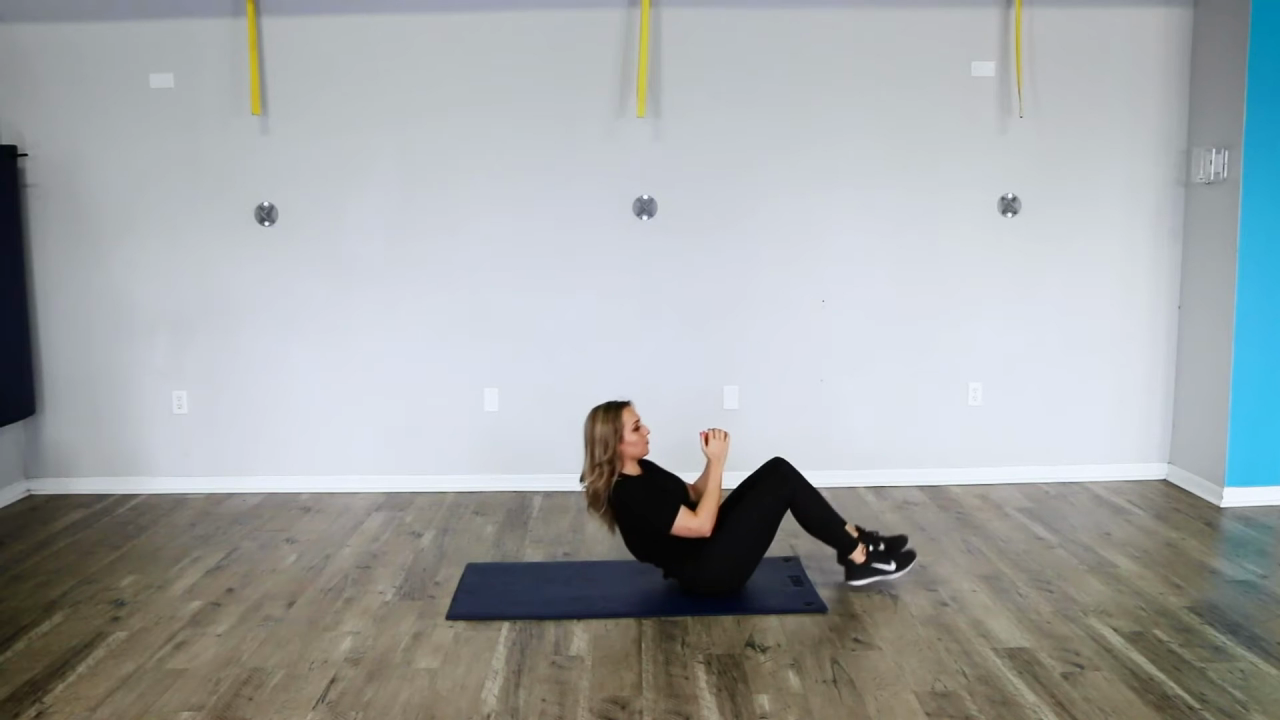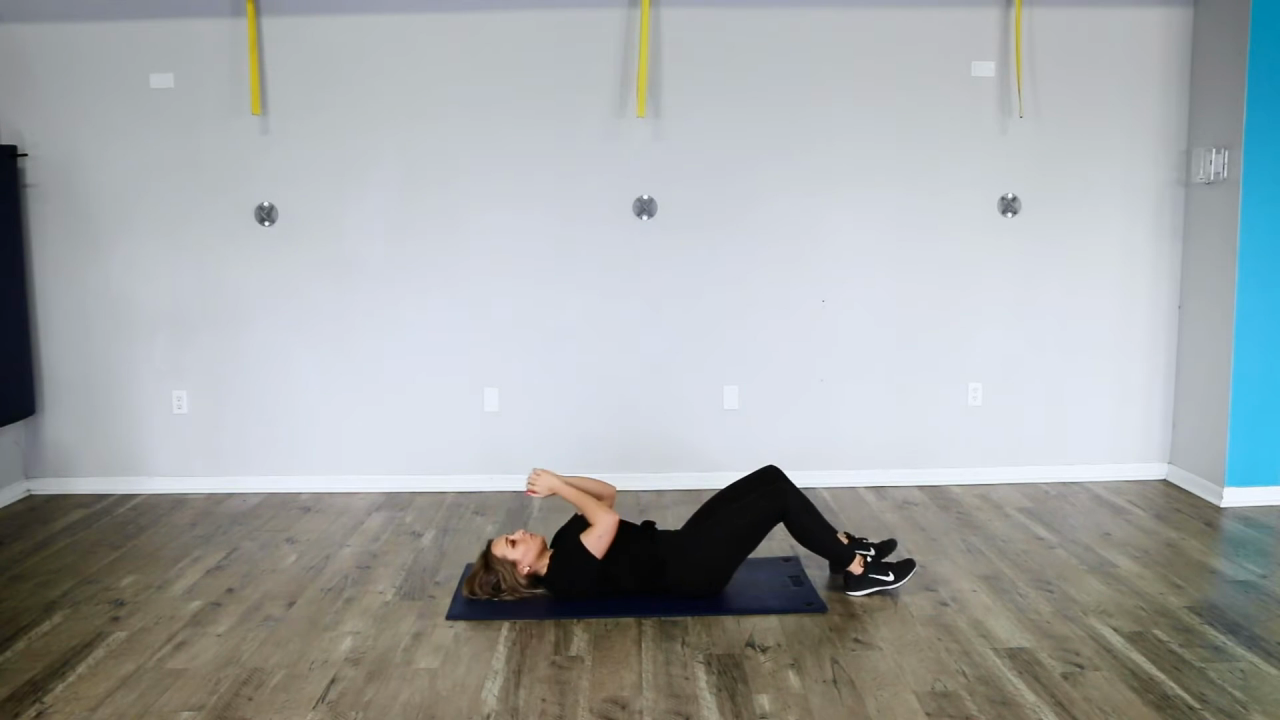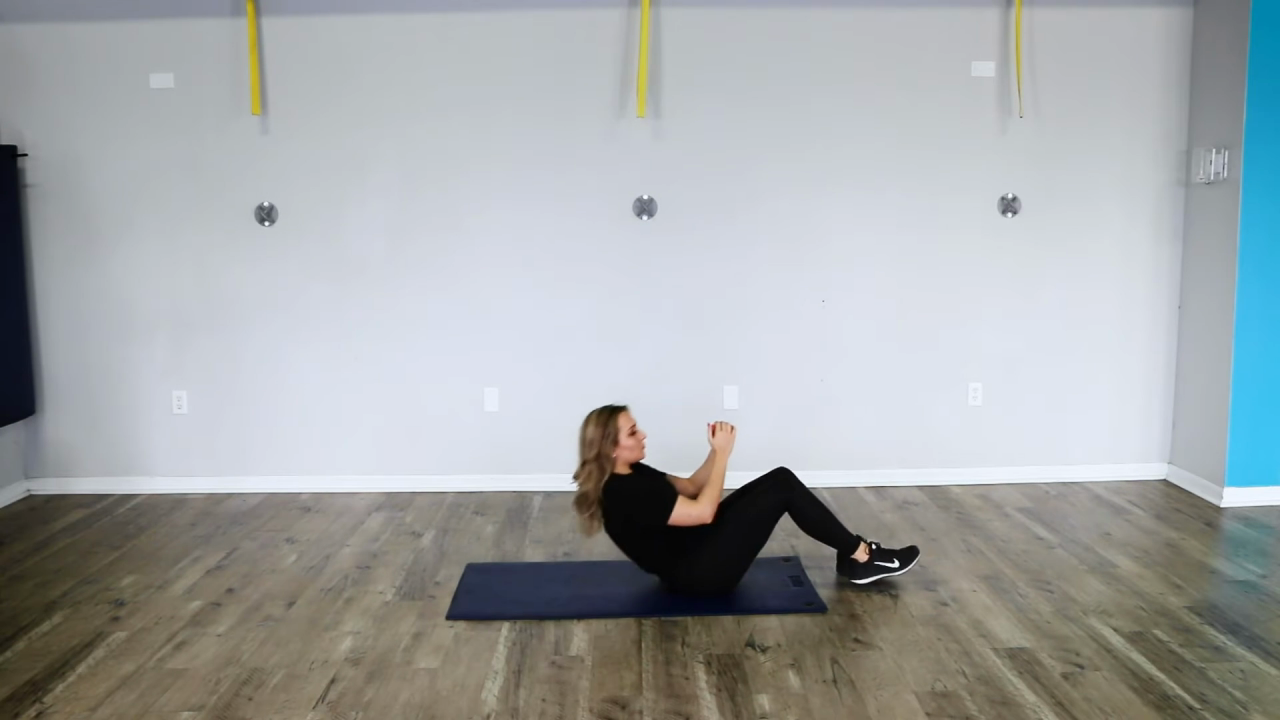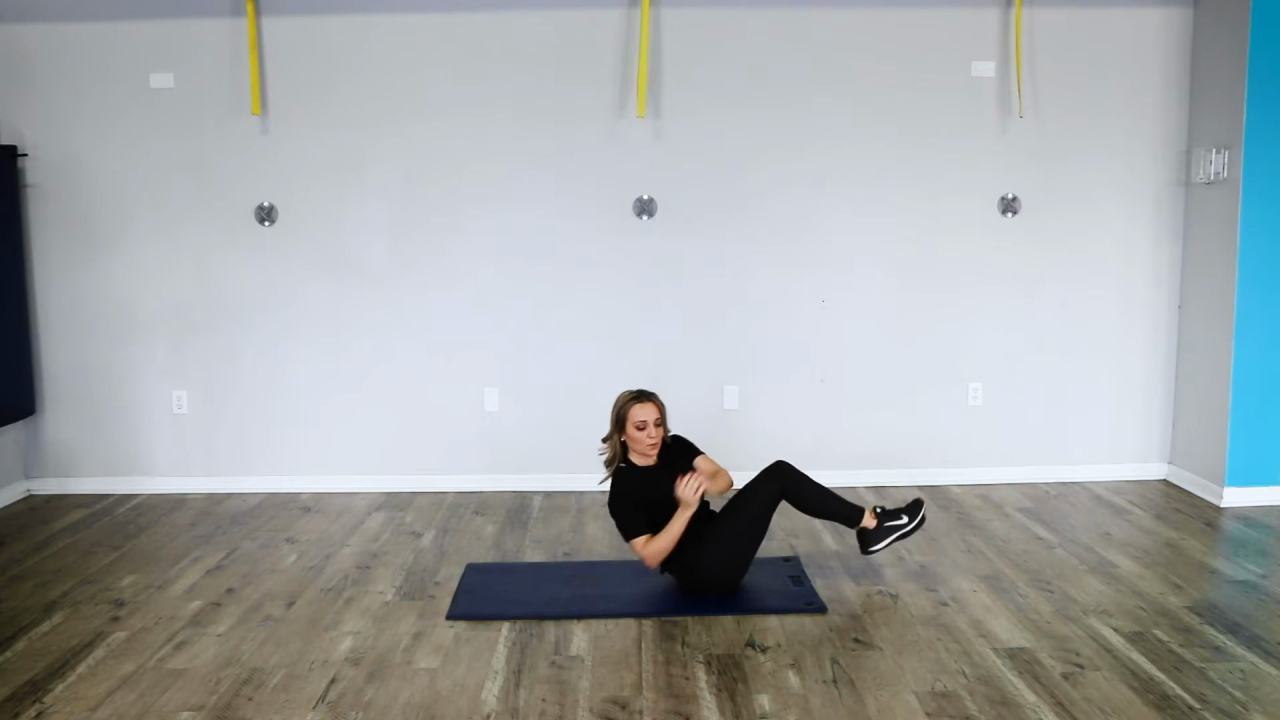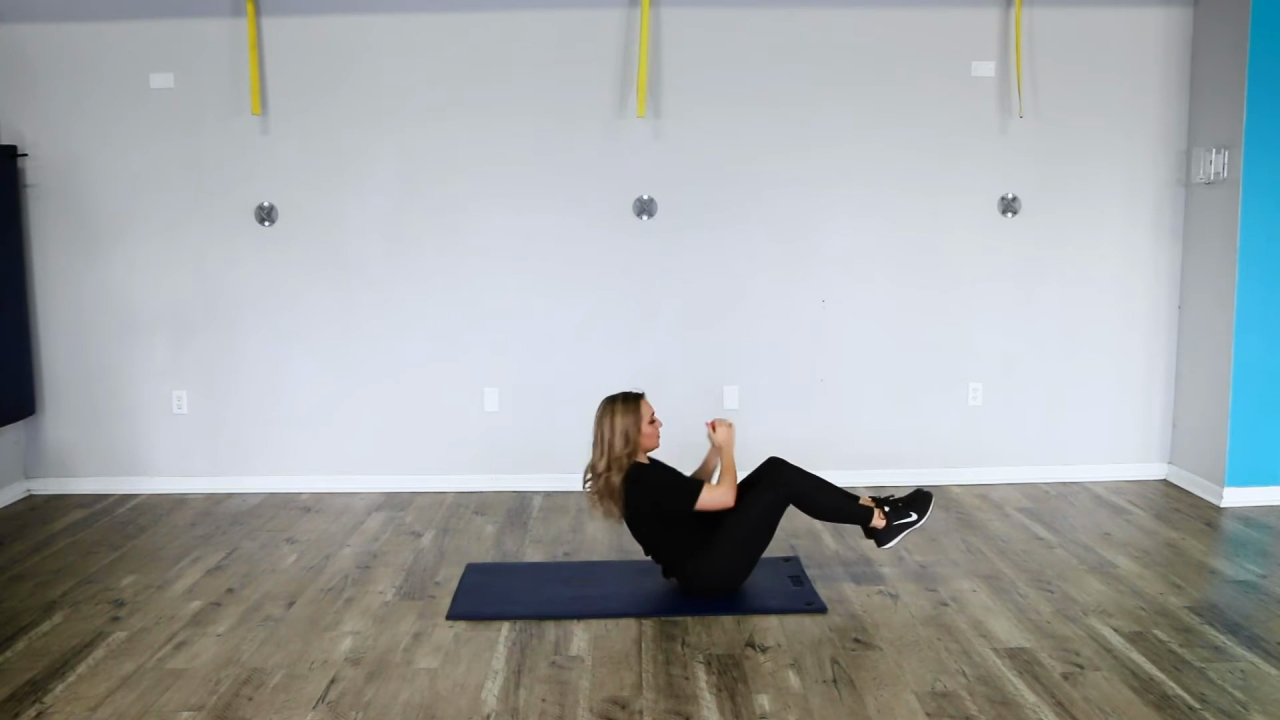
dt=1s
person 1, frame 1
left shoulder: (642, 470)
right shoulder: (630, 495)
left elbow: (693, 496)
right elbow: (701, 525)
left wrist: (712, 461)
right wrist: (717, 462)
left hip: (709, 548)
right hip: (709, 570)
left knee: (778, 469)
right knee: (785, 484)
left ankle: (855, 539)
right ankle: (860, 559)
person 1, frame 2
left shoulder: (561, 544)
right shoulder: (566, 575)
left elbow: (608, 496)
right elbow: (609, 521)
left wrist: (560, 482)
right wrist: (558, 487)
left hip: (678, 547)
right hip: (689, 570)
left knee: (771, 477)
right knee: (779, 498)
left ankle: (846, 548)
right ankle: (859, 571)
person 1, frame 3
left shoulder: (630, 475)
right shoulder: (626, 495)
left elbow: (690, 488)
right elbow: (704, 511)
left wrist: (715, 451)
right wrist: (722, 453)
left hip: (700, 547)
right hip: (700, 572)
left knee: (781, 477)
right knee: (783, 490)
left ankle: (854, 554)
right ankle: (862, 560)
person 1, frame 4
left shoulder: (675, 447)
right shoulder: (624, 489)
left elbow: (723, 478)
right elbow: (651, 557)
left wrist: (703, 487)
right wrist: (686, 509)
left hip: (715, 541)
right hip: (702, 569)
left knee: (779, 471)
right knee: (776, 479)
left ankle: (869, 525)
right ankle: (870, 524)
person 1, frame 5
left shoulder: (628, 476)
right shoulder: (648, 482)
left elbow: (692, 492)
right elbow: (726, 497)
left wrist: (714, 450)
right wrist: (726, 448)
left hip: (704, 542)
right hip: (709, 570)
left knee: (775, 468)
right knee: (784, 483)
left ankle: (871, 507)
right ankle: (880, 521)
